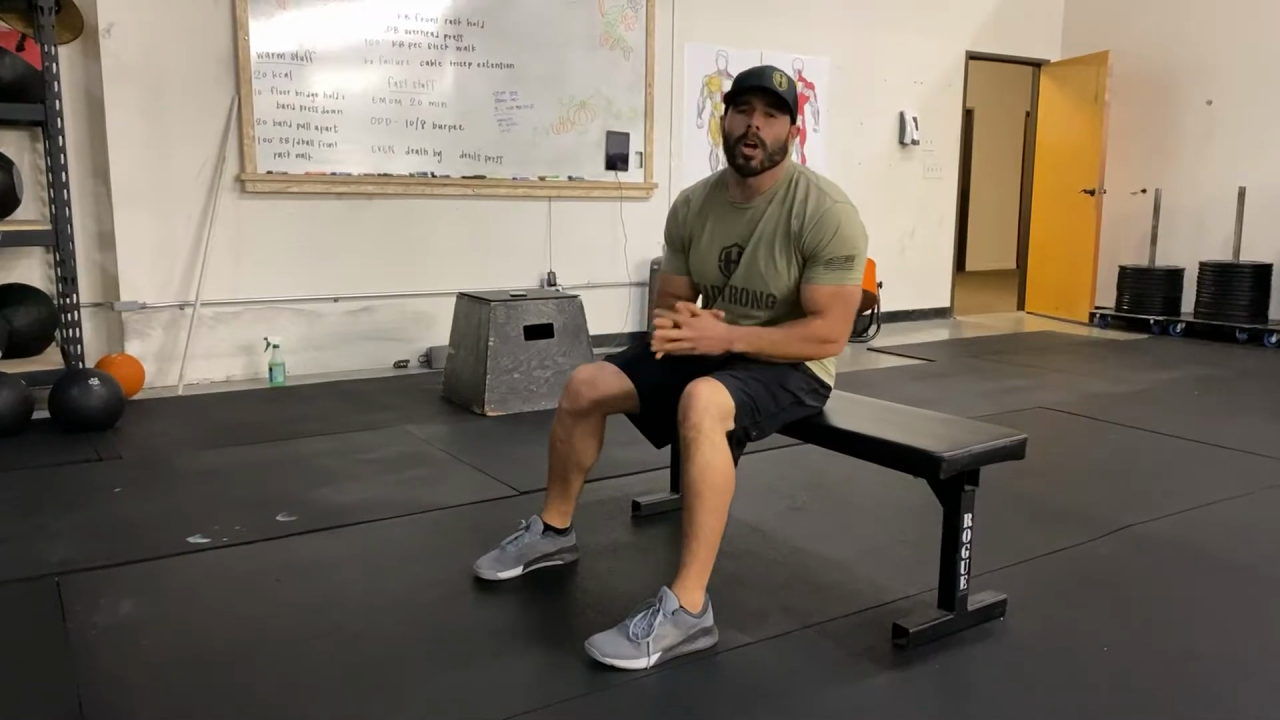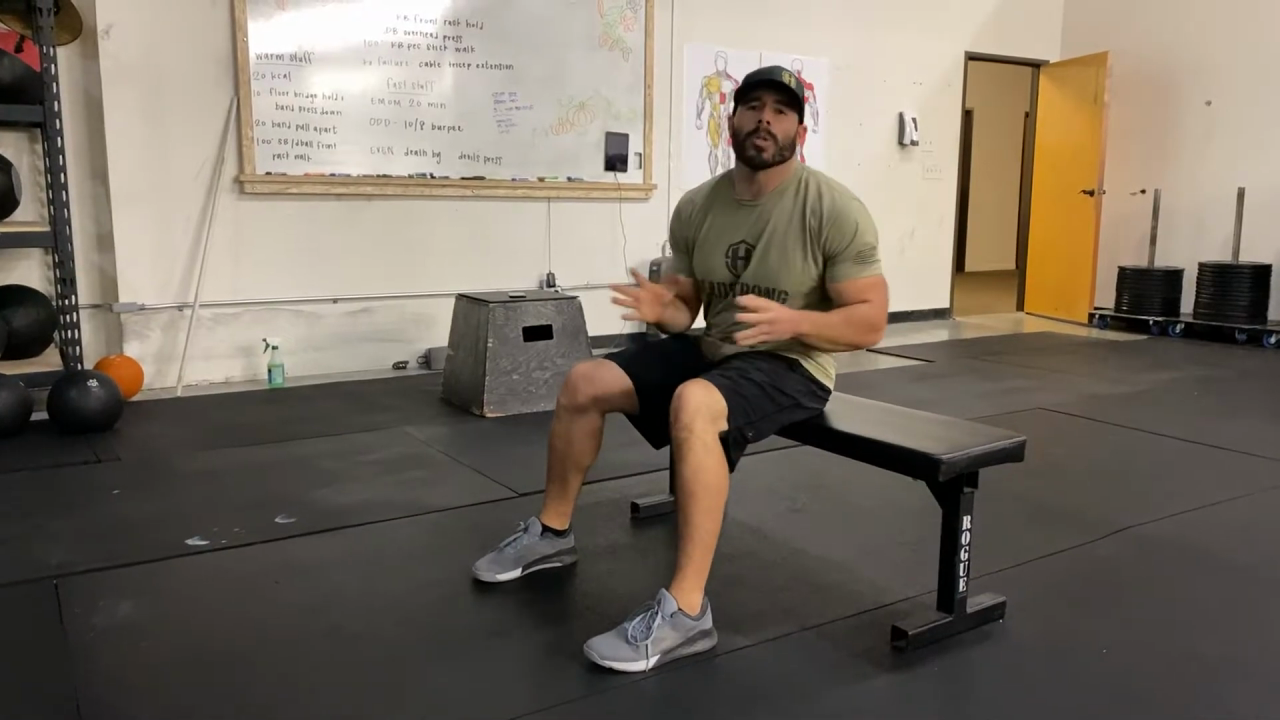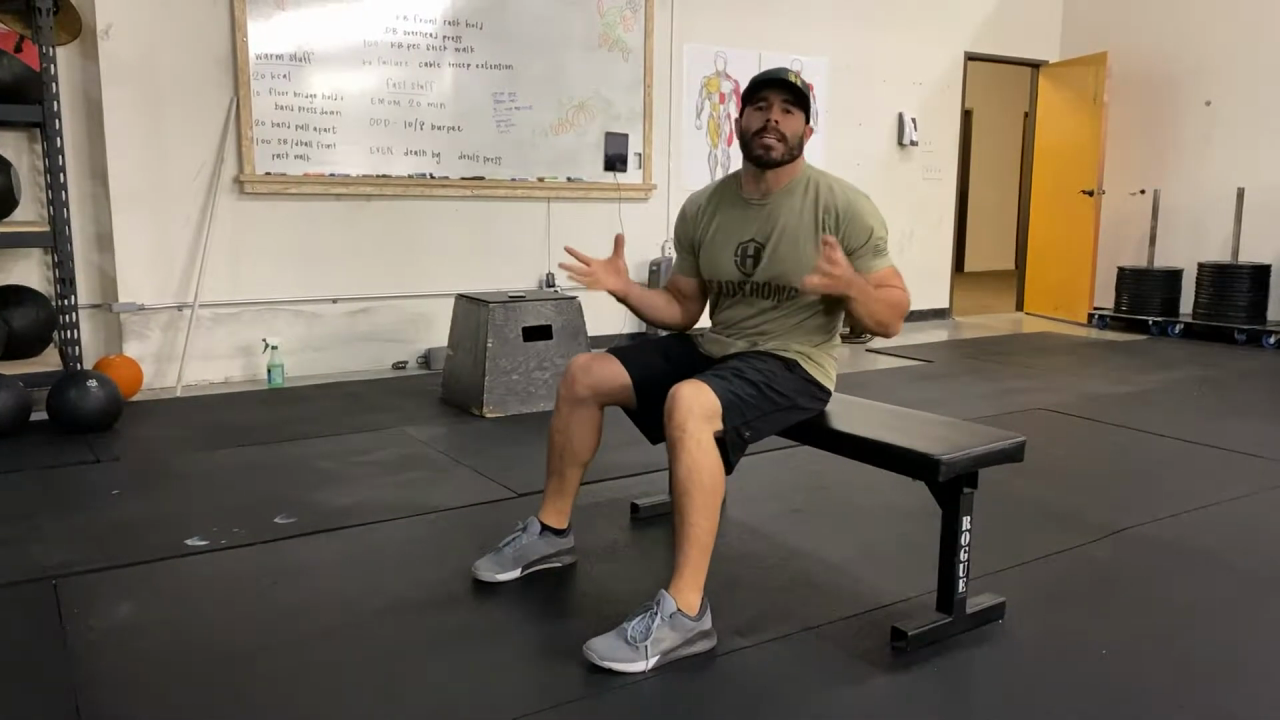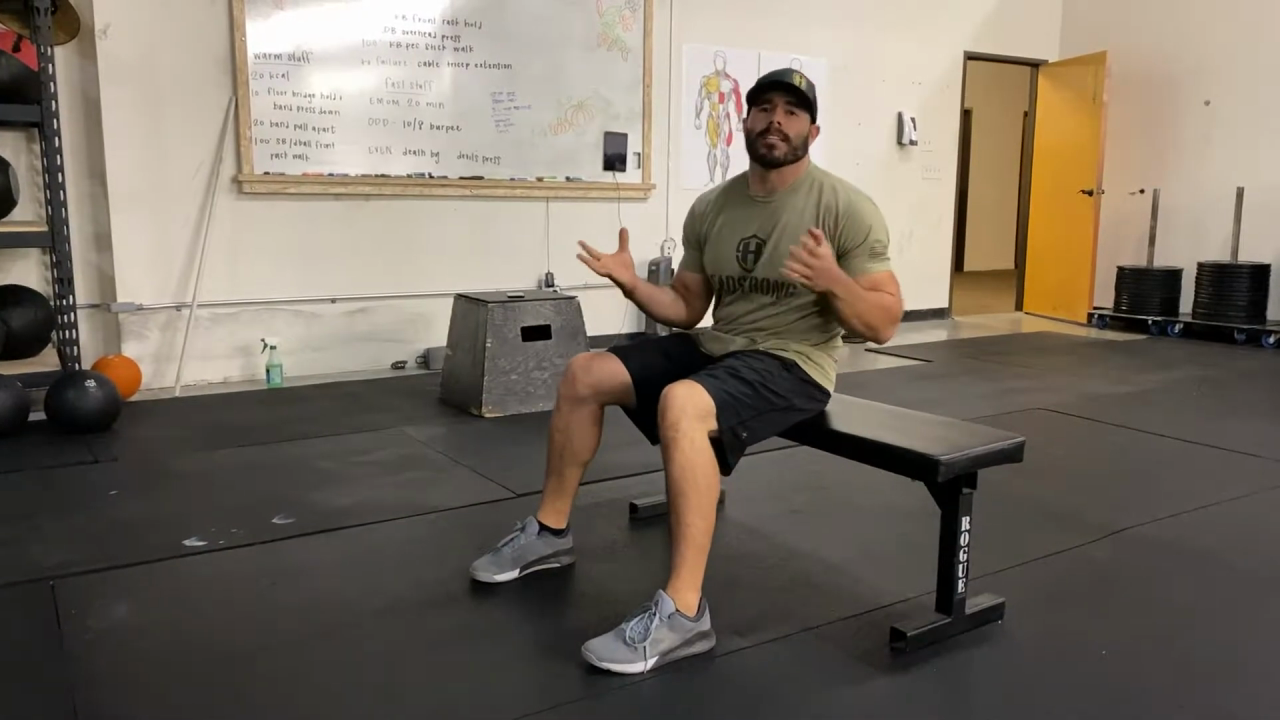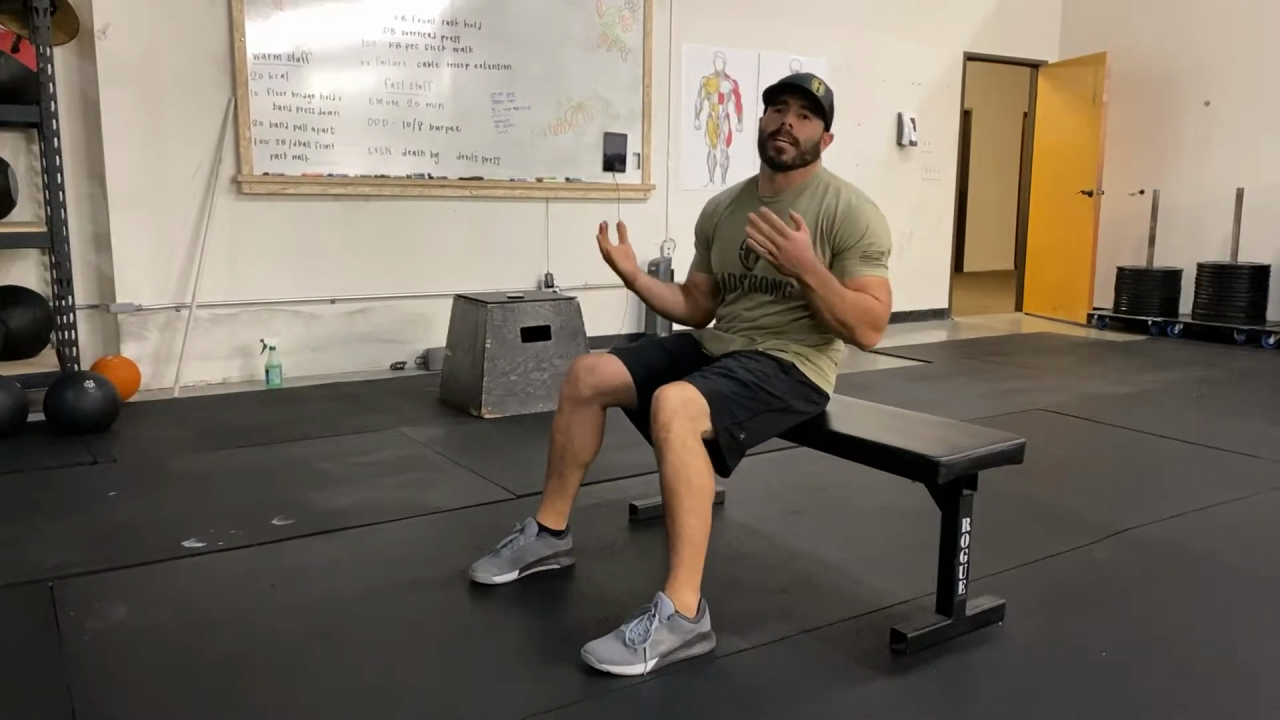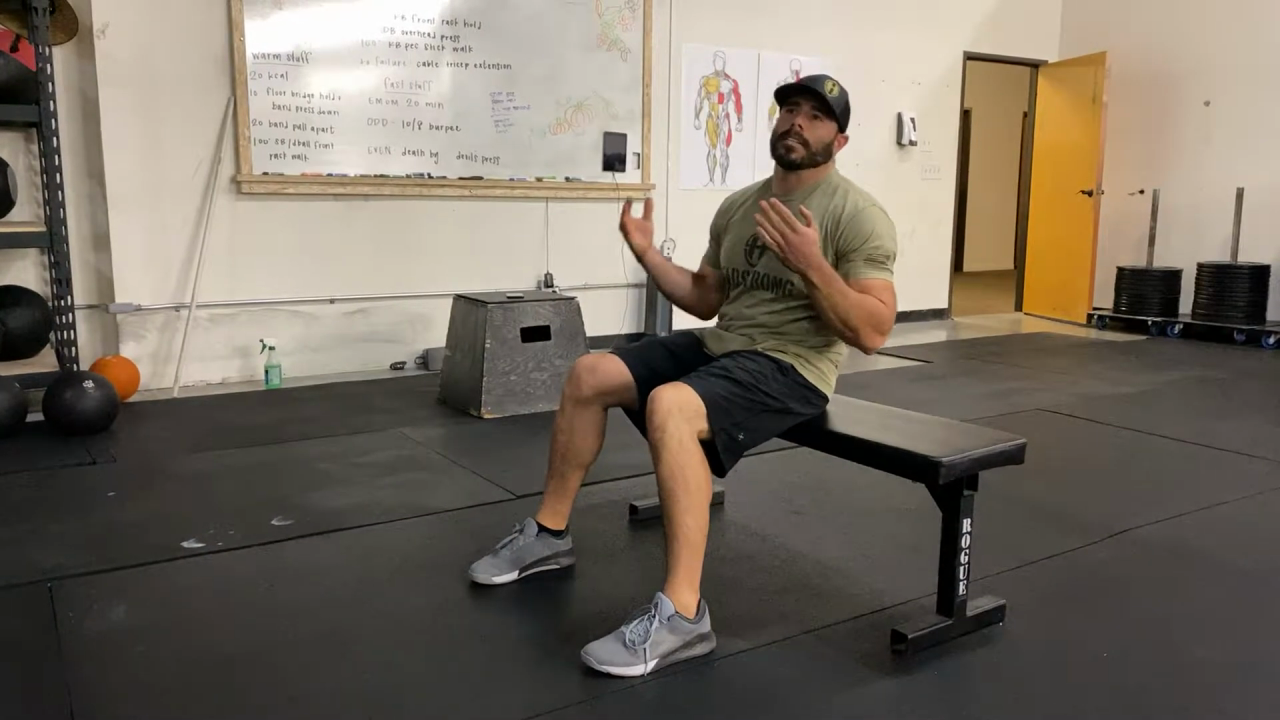
dt=0.2s
person 1, frame 1
left shoulder: (825, 212)
right shoulder: (692, 204)
left elbow: (828, 335)
right elbow: (671, 300)
left wrist: (726, 337)
right wrist: (675, 324)
left hip: (791, 365)
right hip: (712, 347)
left knee: (701, 403)
right knee: (585, 386)
left ankle: (686, 608)
right ankle: (554, 531)
person 1, frame 2
left shoulder: (835, 210)
right shoulder: (697, 206)
left elbow: (868, 323)
right elbow: (685, 309)
left wrist: (792, 321)
right wrist: (661, 309)
left hip: (791, 365)
right hip: (711, 348)
left knee: (693, 405)
right knee: (584, 382)
left ankle: (685, 610)
right ankle: (552, 532)
person 1, frame 3
left shoulder: (843, 207)
right shoulder: (703, 207)
left elbow: (892, 314)
right elbow: (682, 309)
left wrist: (847, 287)
right wrist: (627, 289)
left hip: (790, 364)
right hip: (714, 348)
left knee: (687, 404)
right knee: (584, 375)
left ankle: (685, 611)
right ankle: (552, 531)
person 1, frame 4
left shoulder: (844, 208)
right shoulder: (710, 207)
left elbow: (884, 323)
right elbow: (686, 308)
left wrist: (834, 283)
right wrist: (630, 283)
left hip: (790, 366)
right hip: (716, 347)
left knee: (680, 405)
right knee: (583, 374)
left ankle: (682, 612)
right ankle: (550, 532)
person 1, frame 5
left shoulder: (849, 212)
right shoulder: (723, 207)
left elbow: (868, 329)
right elbow: (696, 309)
left wrist: (806, 268)
right wrist: (634, 276)
left hip: (790, 366)
right hip: (718, 347)
left knee: (673, 407)
right knee: (586, 376)
left ankle: (682, 612)
right ankle: (550, 533)
person 1, frame 6
left shoulder: (856, 215)
right shoulder: (738, 205)
left elbow: (872, 332)
right elbow: (705, 300)
left wrist: (811, 264)
right wrist: (648, 255)
left hip: (790, 367)
right hip: (721, 345)
left knee: (669, 408)
right knee: (588, 375)
left ankle: (681, 613)
right ankle: (549, 532)
